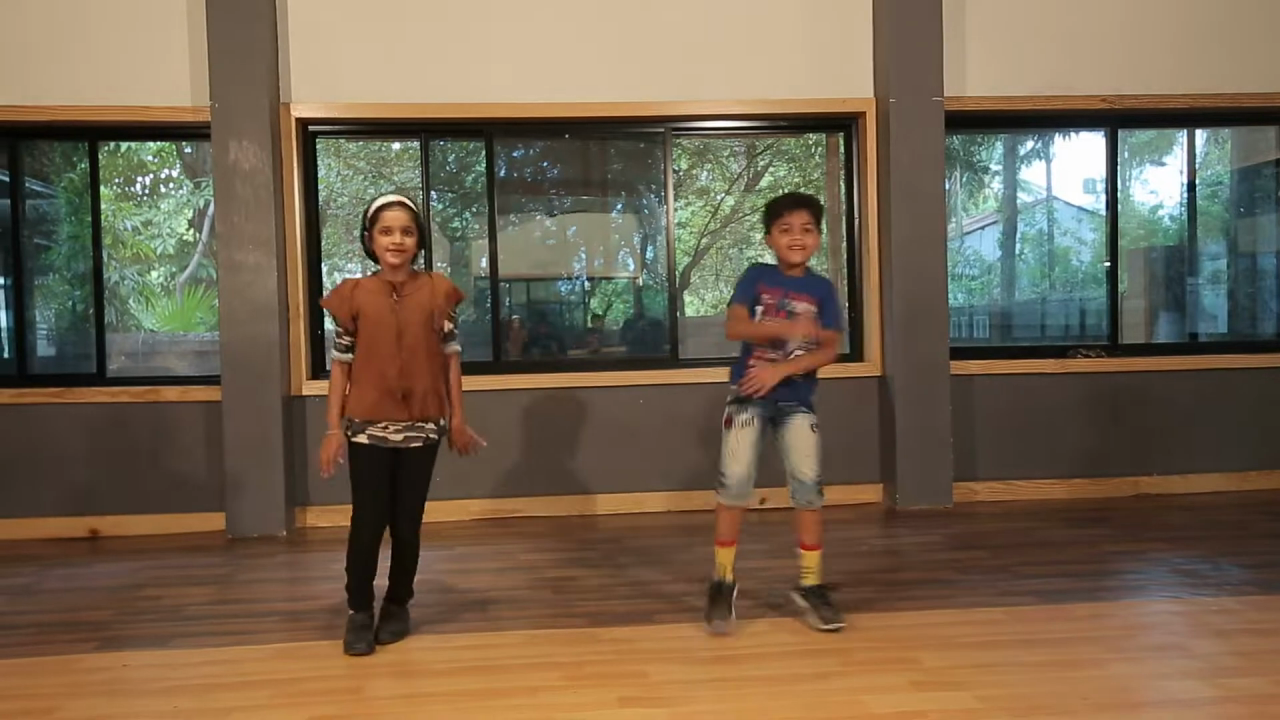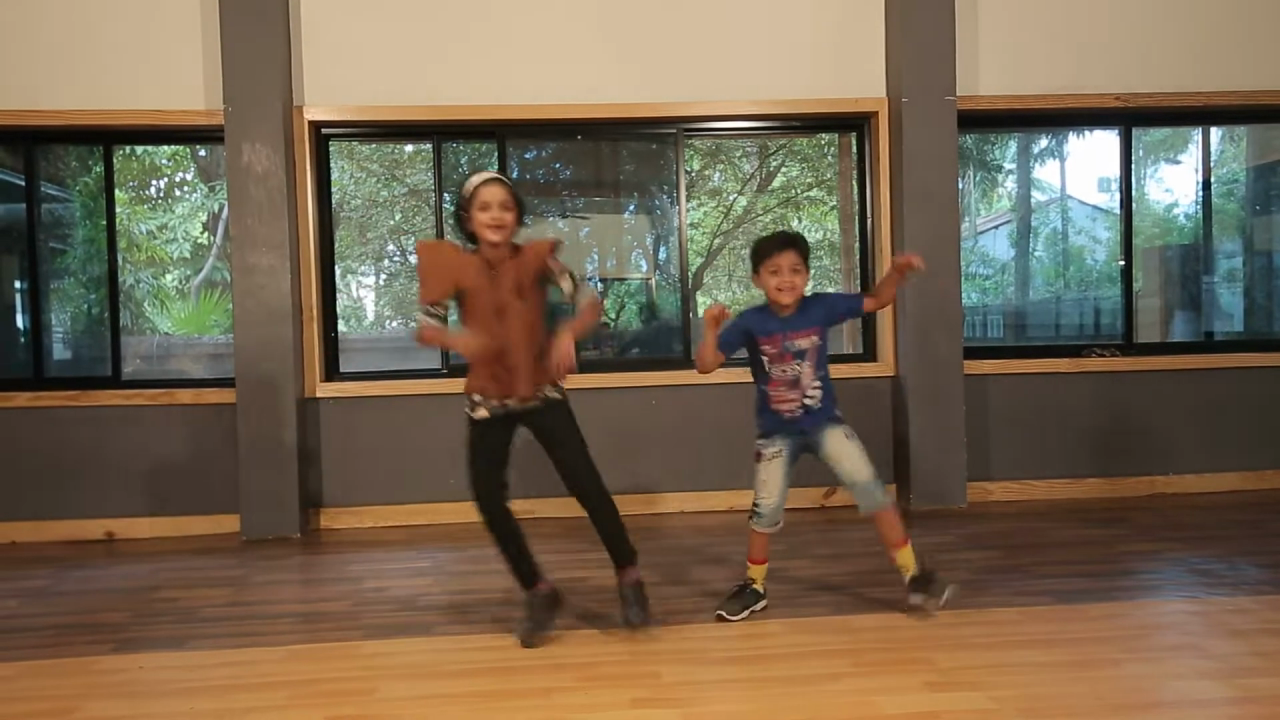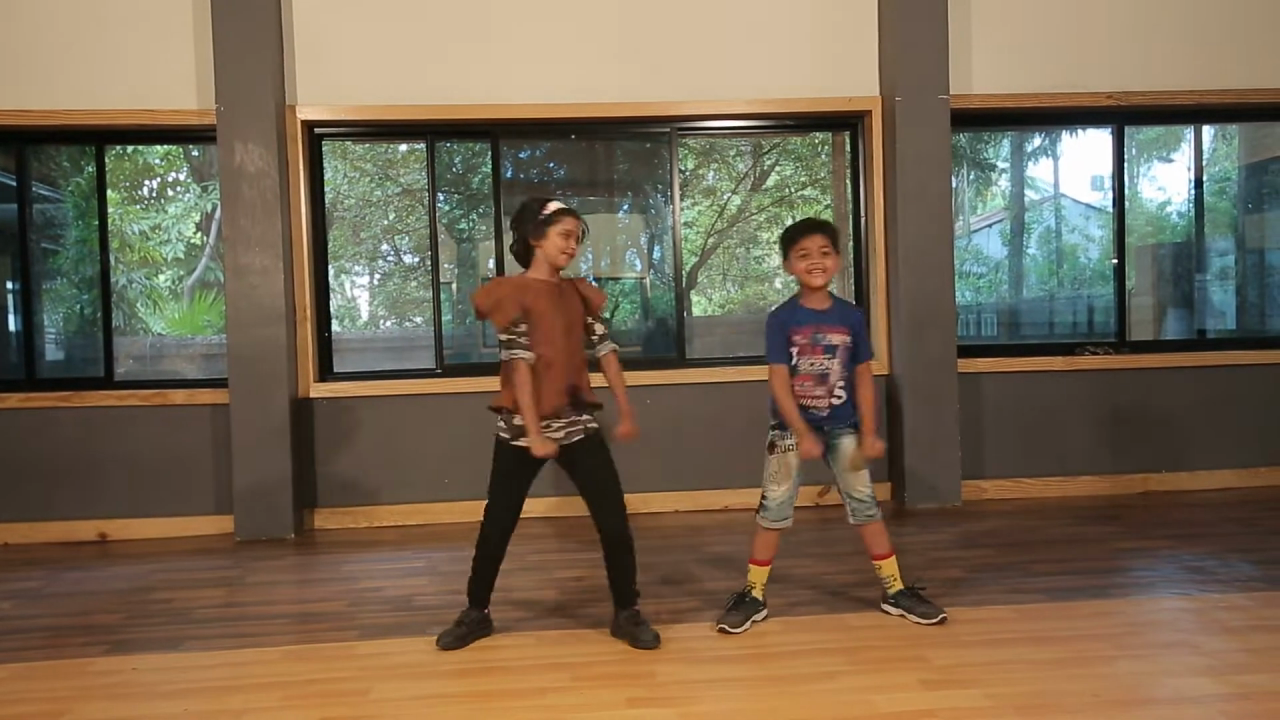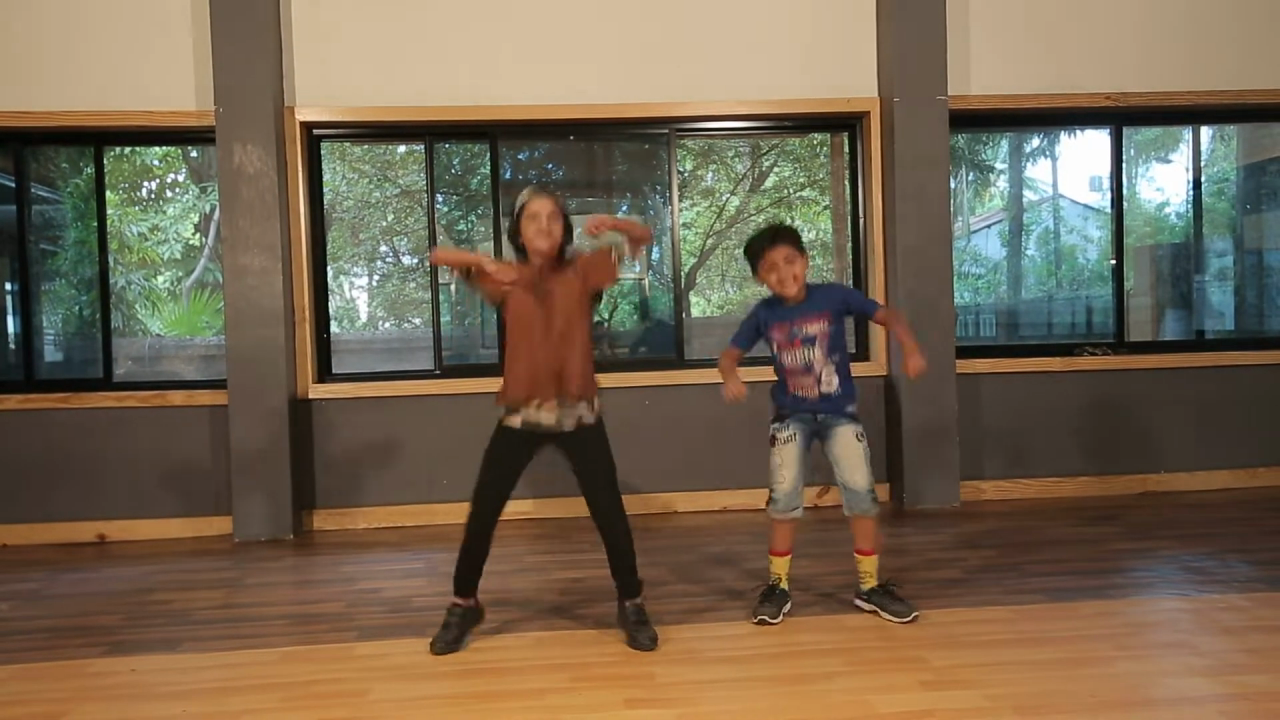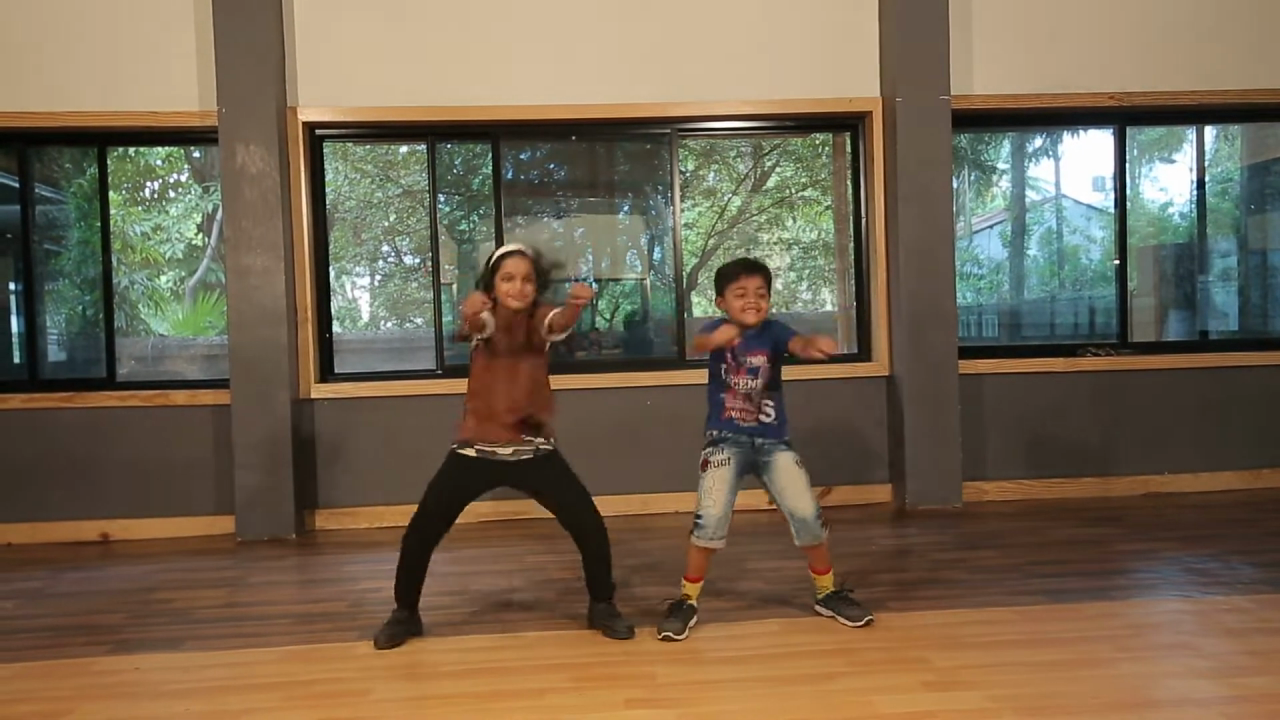
dt=1s
person 1, frame 1
left shoulder: (436, 291)
right shoulder: (354, 295)
left elbow: (450, 356)
right elbow: (341, 364)
left wrist: (458, 419)
right wrist: (333, 428)
left hip: (421, 427)
right hip: (368, 426)
left knee: (406, 523)
right knee: (366, 521)
left ankle: (398, 604)
right ankle: (359, 611)
person 1, frame 2
left shoulder: (537, 258)
right shoulder: (454, 265)
left elbow: (589, 303)
right elbow: (426, 329)
left wrist: (569, 333)
right wrist: (457, 339)
left hip: (542, 393)
right hip: (488, 400)
left knee: (585, 485)
right knee: (489, 499)
left ankle: (629, 576)
right ankle: (539, 593)
person 1, frame 3
left shoulder: (580, 293)
right shoulder: (509, 294)
left elbow: (606, 352)
right elbow: (520, 365)
left wrist: (625, 410)
right wrist: (534, 432)
left hip: (578, 424)
right hip: (523, 427)
left knee: (613, 517)
right knee: (498, 522)
left ankle: (627, 612)
right ankle: (477, 612)
person 1, frame 4
left shoulder: (583, 271)
right shoulder: (503, 279)
left elbow: (643, 238)
right elbow: (438, 257)
left wrist: (616, 225)
right wrist: (476, 261)
left hip: (578, 415)
right hip: (522, 417)
left knee: (610, 515)
right knee: (482, 512)
left ankle: (631, 606)
right ankle: (464, 605)
person 1, frame 5
left shoulder: (543, 320)
right shoulder: (485, 321)
left elbow: (562, 322)
right elbow: (471, 319)
left wrist: (578, 302)
right wrist: (475, 308)
left hip: (533, 448)
right hip: (477, 448)
left knee: (590, 526)
right knee: (419, 533)
left ankle: (602, 605)
right ankle: (405, 613)
person 2, frame 1
left shoulder: (822, 289)
right shoulder: (756, 276)
left elbow: (829, 348)
right elbow: (734, 327)
left wrist: (781, 369)
right wrist: (783, 328)
left hip: (794, 400)
right hip: (747, 395)
left knee: (808, 486)
right knee: (734, 484)
left ankle: (810, 584)
right ankle: (722, 581)
person 2, frame 2
left shoulder: (820, 307)
right shoulder: (750, 323)
left elbow: (878, 300)
right elbow: (705, 365)
left wrist: (897, 272)
right wrist: (711, 329)
left hip: (825, 422)
right hip: (777, 431)
left knee: (870, 490)
right knee: (766, 511)
left ankle: (915, 576)
right ankle: (752, 588)
person 2, frame 3
left shoulder: (851, 316)
right shoulder: (781, 318)
left elbow: (863, 377)
right elbow: (778, 383)
left wrist: (869, 434)
right wrist: (802, 434)
left hip: (843, 425)
right hip: (790, 426)
left knee: (865, 505)
right knee: (774, 507)
left ankle: (896, 591)
right ankle: (753, 595)
person 2, frame 4
left shoulder: (834, 295)
right shoulder: (763, 315)
left elbow: (885, 316)
right elbow: (730, 356)
left wrist: (911, 351)
right wrist: (731, 380)
left hip: (838, 413)
right hip: (791, 417)
left knee: (860, 495)
right knee: (784, 500)
left ankle: (871, 587)
right ankle: (778, 585)
person 2, frame 5
left shoulder: (774, 331)
right shoulder: (719, 331)
left elbow: (800, 342)
right elbow: (697, 344)
left wrist: (813, 345)
right wrist: (715, 338)
left hip: (772, 442)
right hip: (725, 440)
left knee: (808, 519)
right knee: (709, 524)
left ankle: (828, 593)
right ankle: (686, 602)
